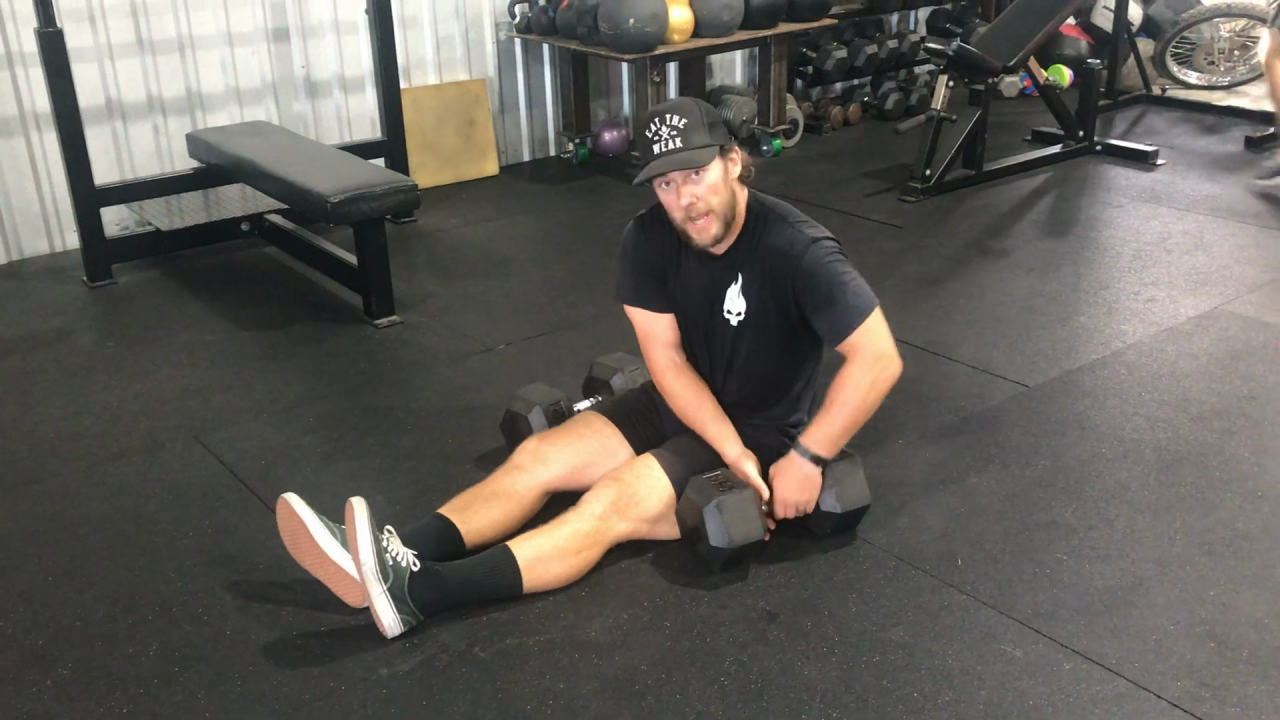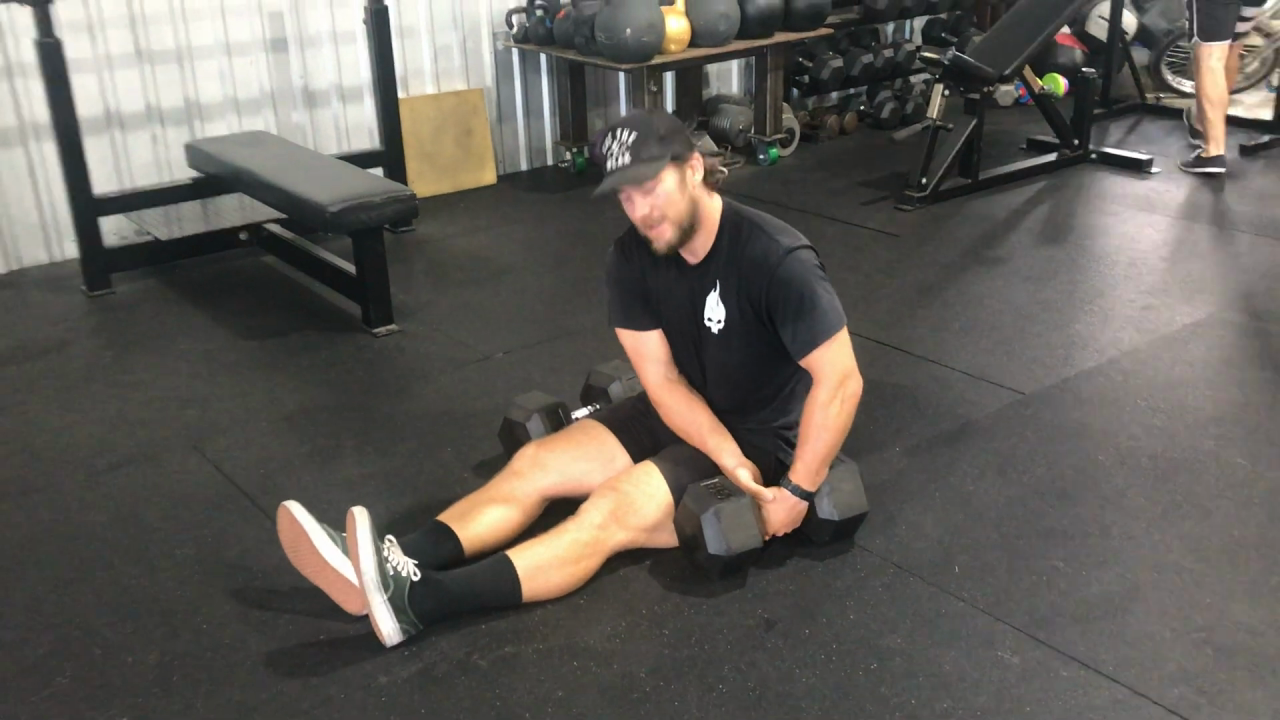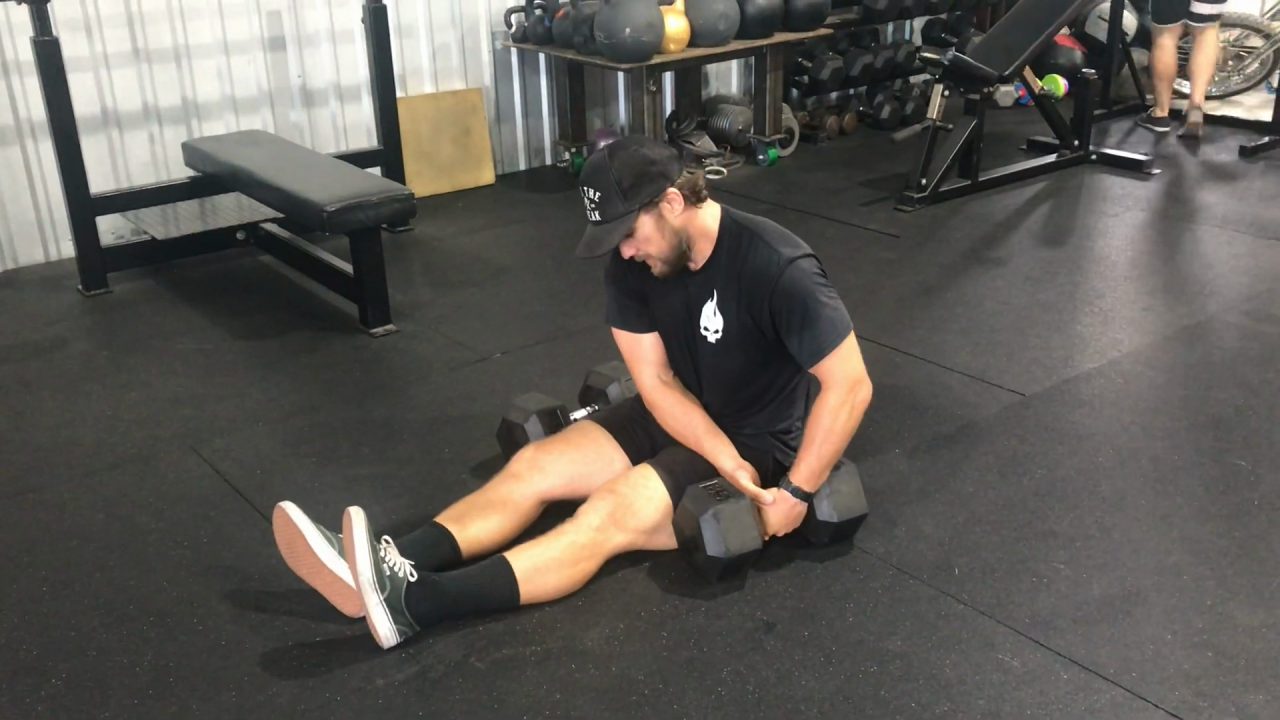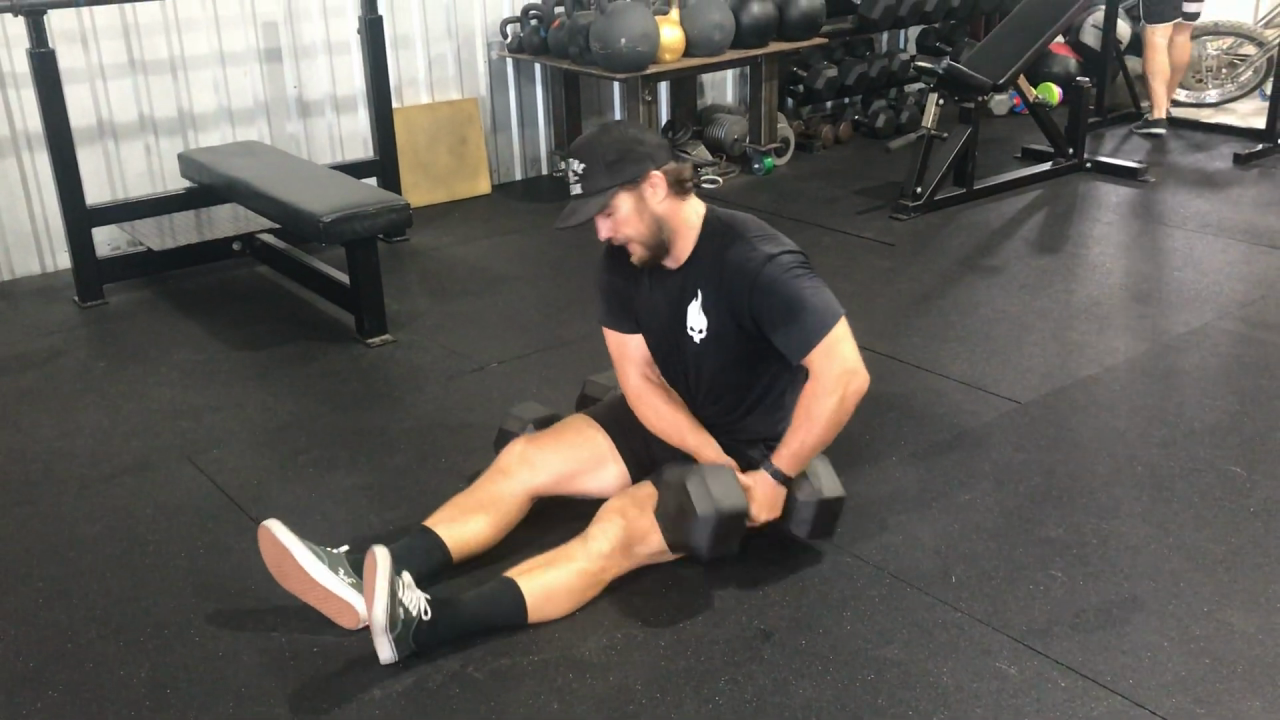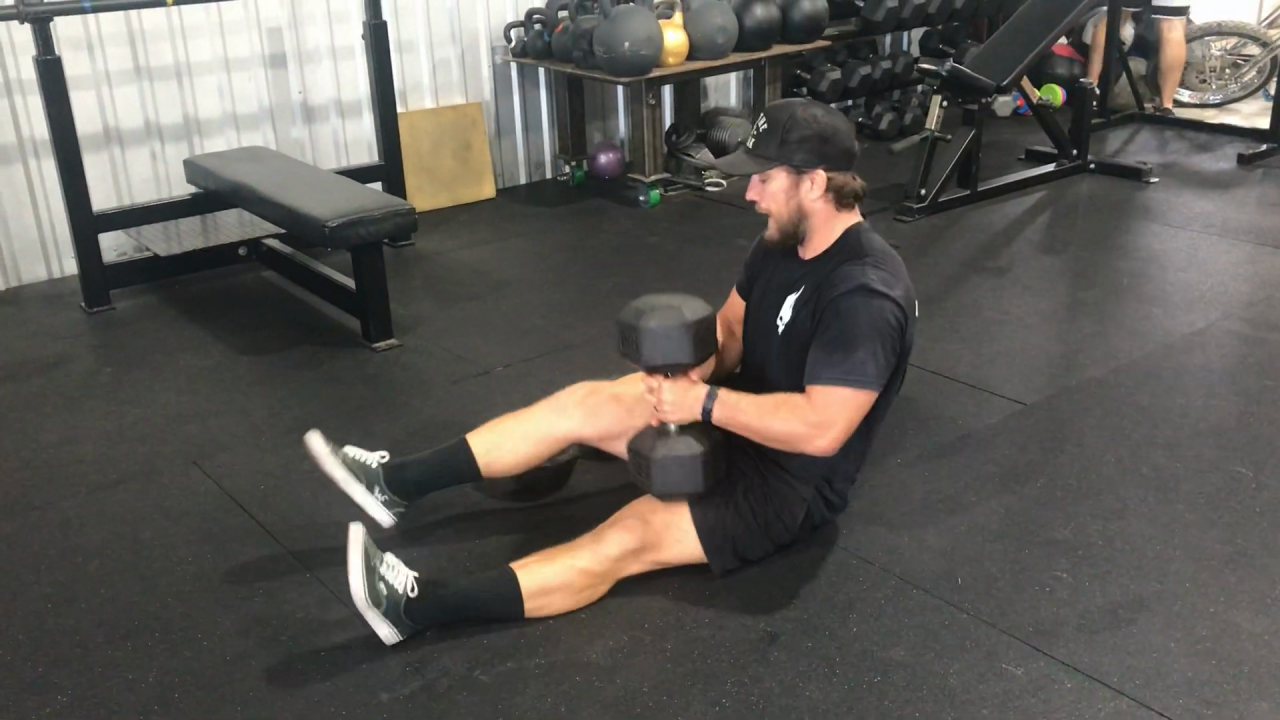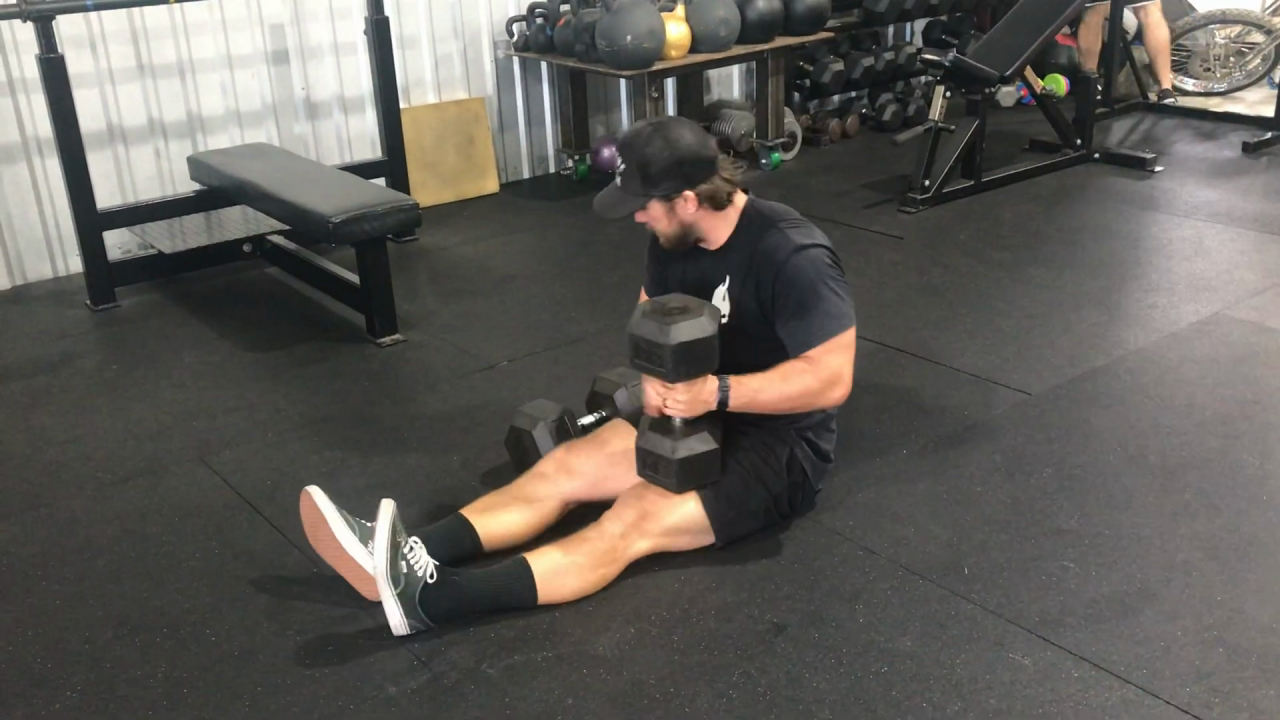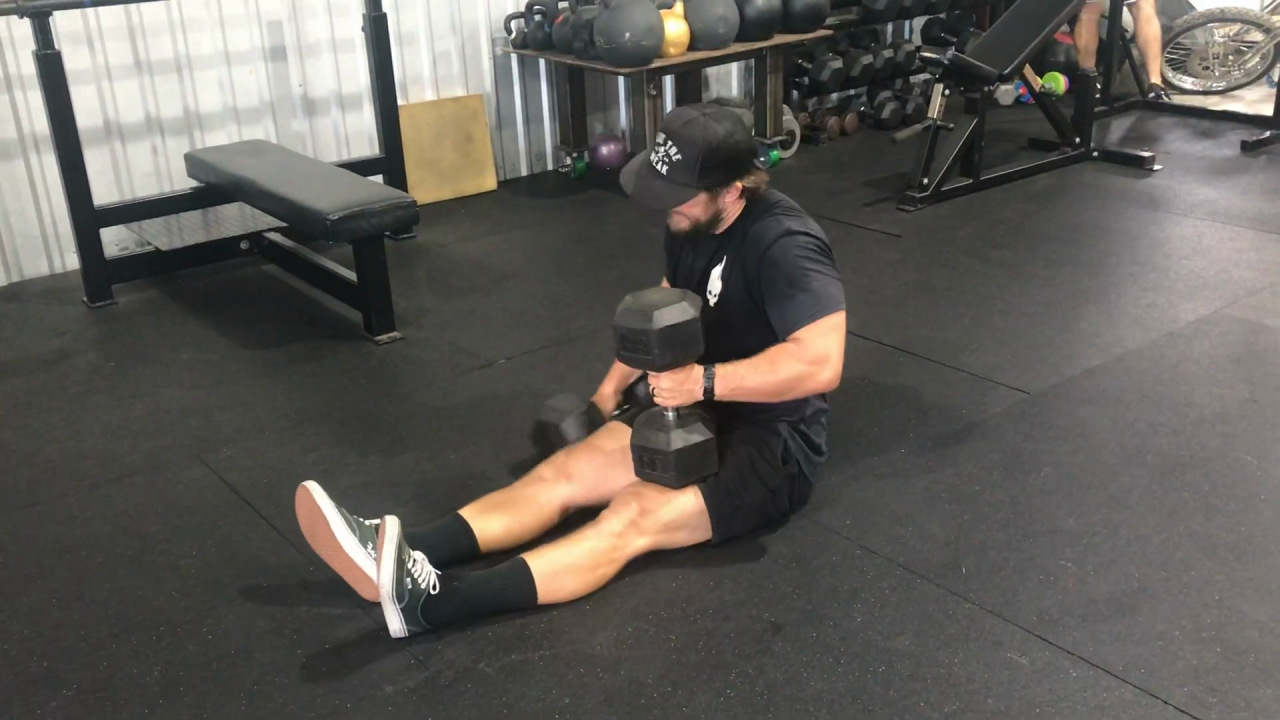
dt=0.7s
person 1, frame 1
left shoulder: (797, 251)
right shoulder: (647, 239)
left elbow: (879, 360)
right elbow: (666, 359)
left wrist: (807, 458)
right wrist: (730, 452)
left hip: (761, 431)
right hip: (679, 403)
left knee: (614, 504)
right knee: (539, 455)
left ankle: (417, 591)
right ankle: (393, 559)
person 1, frame 2
left shoulder: (777, 259)
right shoulder: (633, 256)
left elbow: (839, 381)
right elbow: (662, 380)
left wrist: (795, 491)
right wrist: (730, 465)
left hip: (760, 439)
right hip: (679, 415)
left knee: (612, 510)
right knee: (536, 463)
left ankle: (415, 601)
right ankle: (392, 568)
person 1, frame 3
left shoulder: (777, 268)
right shoulder: (633, 264)
left elbow: (849, 386)
right elbow: (658, 382)
left wrist: (794, 493)
right wrist: (727, 463)
left hip: (758, 440)
right hip: (679, 417)
left knee: (610, 513)
right knee: (533, 465)
left ankle: (413, 602)
right ankle: (389, 569)
person 1, frame 4
left shoulder: (758, 264)
right shoulder: (626, 258)
left elbow: (844, 376)
right elbow: (641, 382)
left wrist: (774, 475)
right wrist: (713, 460)
left hip: (751, 449)
right hip: (670, 424)
left knee: (621, 530)
right knee: (526, 457)
left ankle: (423, 623)
right ankle: (367, 580)
person 1, frame 5
left shoulder: (864, 294)
right shoulder: (784, 239)
left elbow: (821, 430)
right elbow: (733, 324)
left wrist: (707, 401)
right wrist: (699, 371)
left hip: (791, 480)
right hip: (737, 420)
left knee: (628, 539)
right knee: (581, 405)
left ankle: (417, 602)
right ankle: (395, 483)
person 1, frame 6
left shoulder: (793, 256)
right shoulder: (677, 237)
left elbow: (831, 379)
left wrist: (718, 391)
right wrist: (660, 373)
left hip: (780, 445)
right hip: (701, 413)
left knee: (637, 519)
right knee: (564, 467)
left ankle: (431, 598)
right ankle: (408, 560)
person 1, frame 7
left shoulder: (783, 244)
right shoulder: (692, 219)
left elbow: (820, 364)
left wrist: (704, 380)
right wrist: (612, 384)
left hip: (772, 441)
right hip: (696, 410)
left knee: (634, 517)
right knee: (562, 473)
left ankle: (433, 601)
right ankle: (398, 556)
